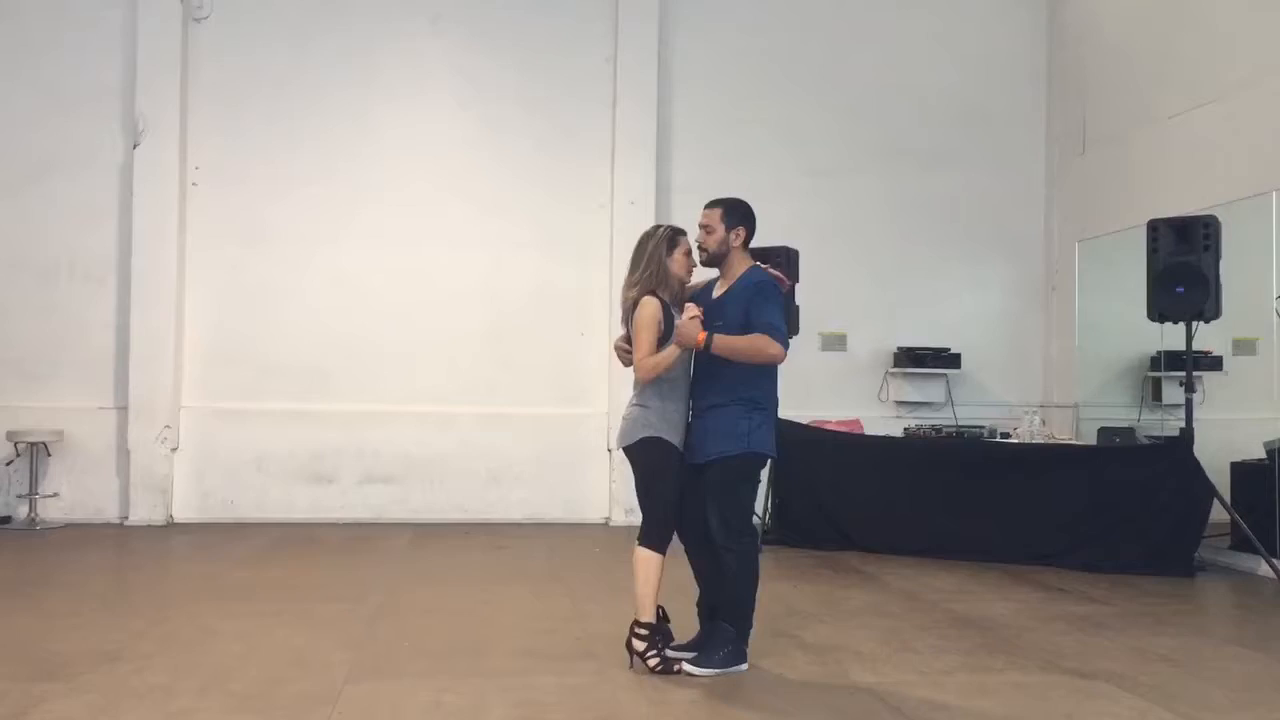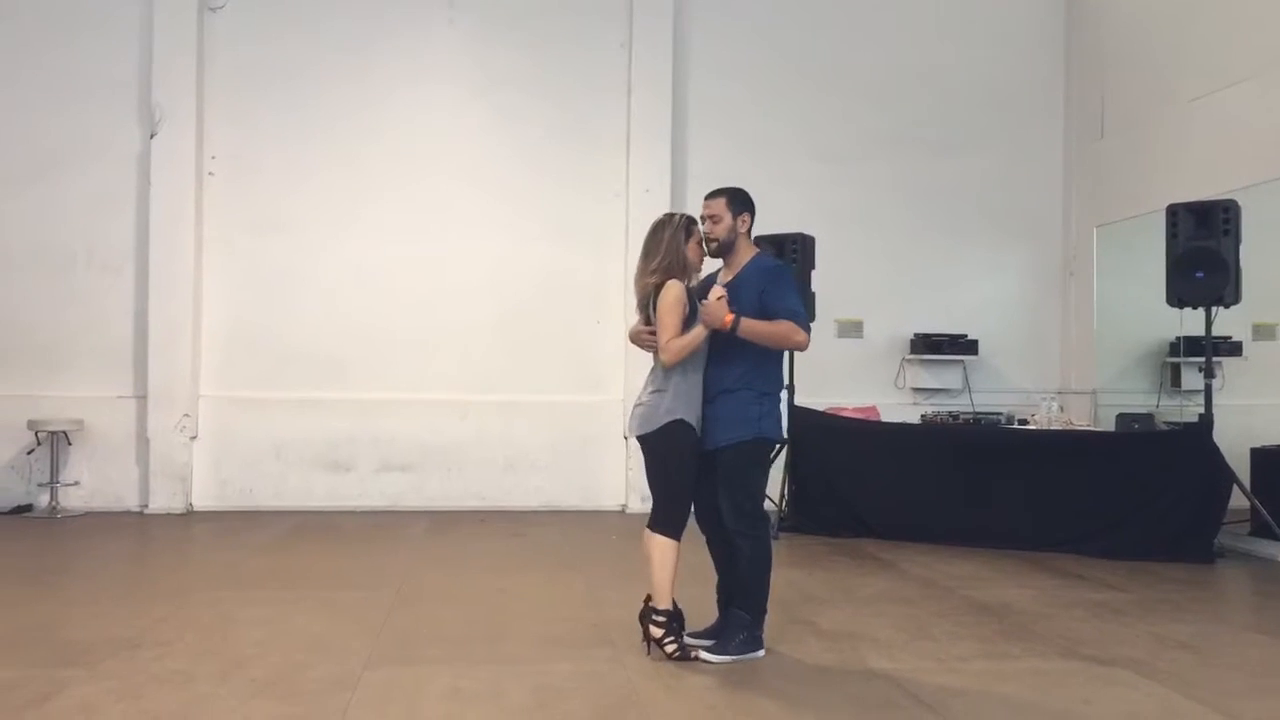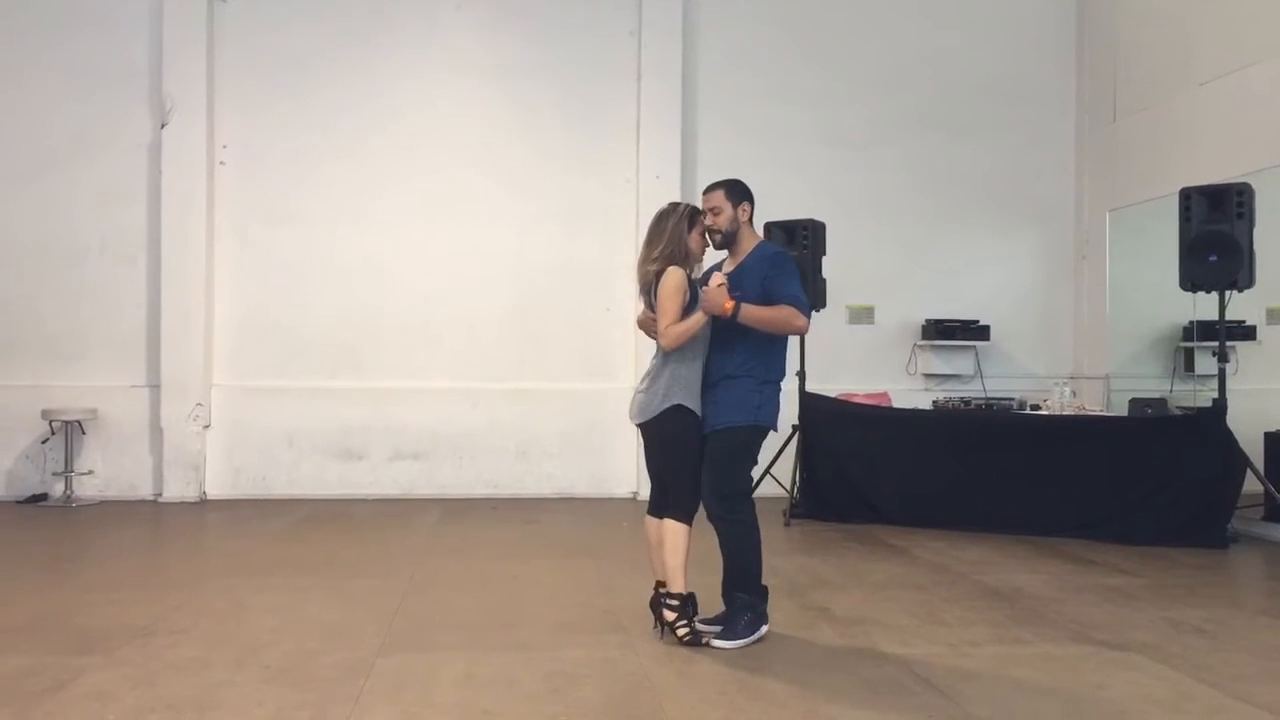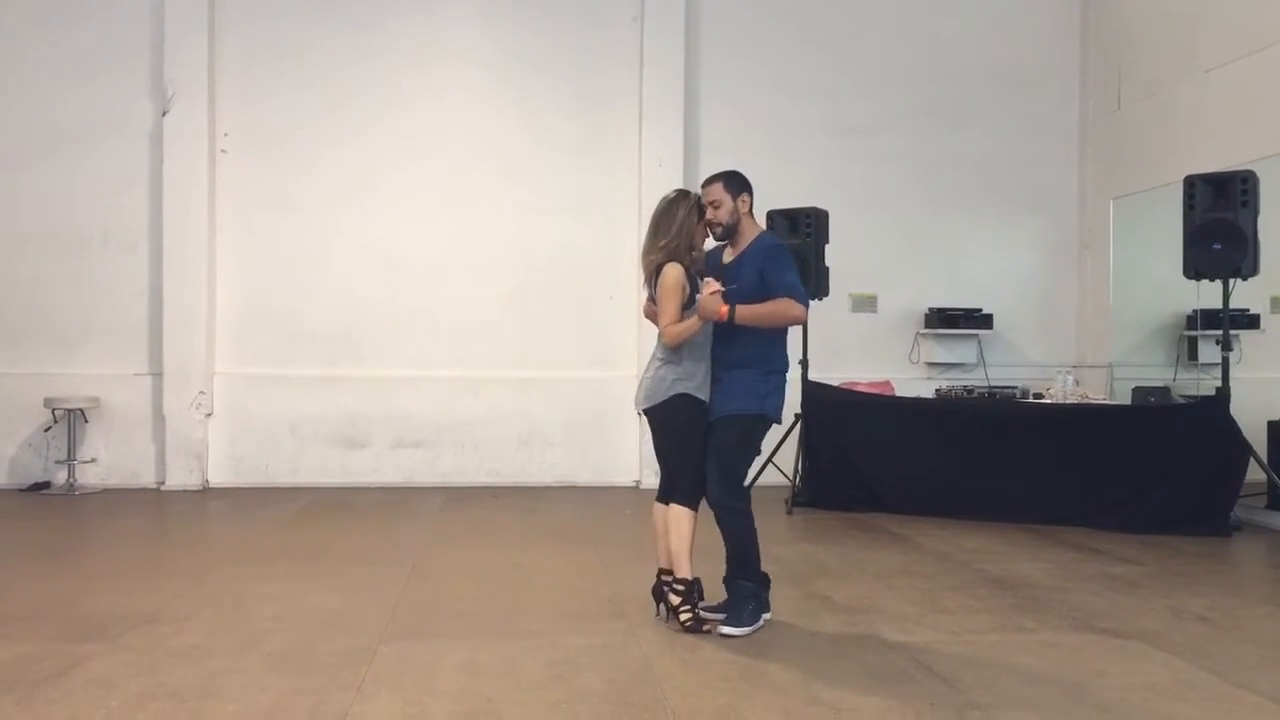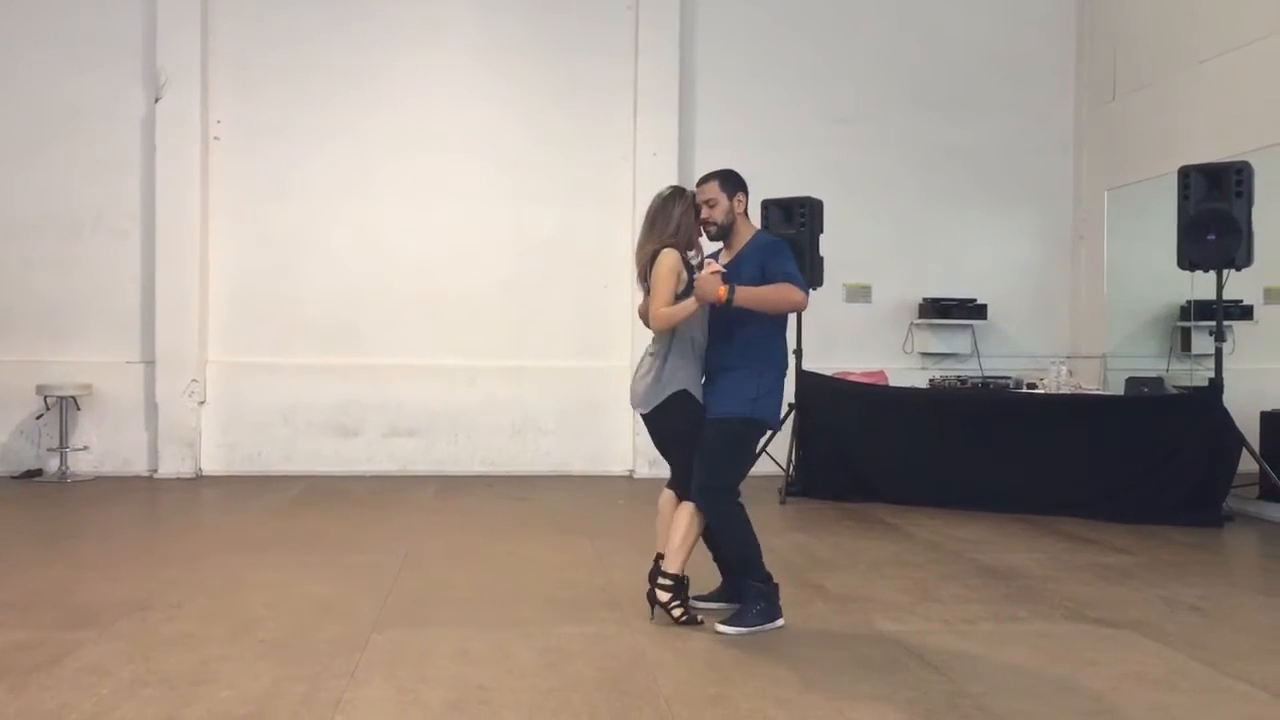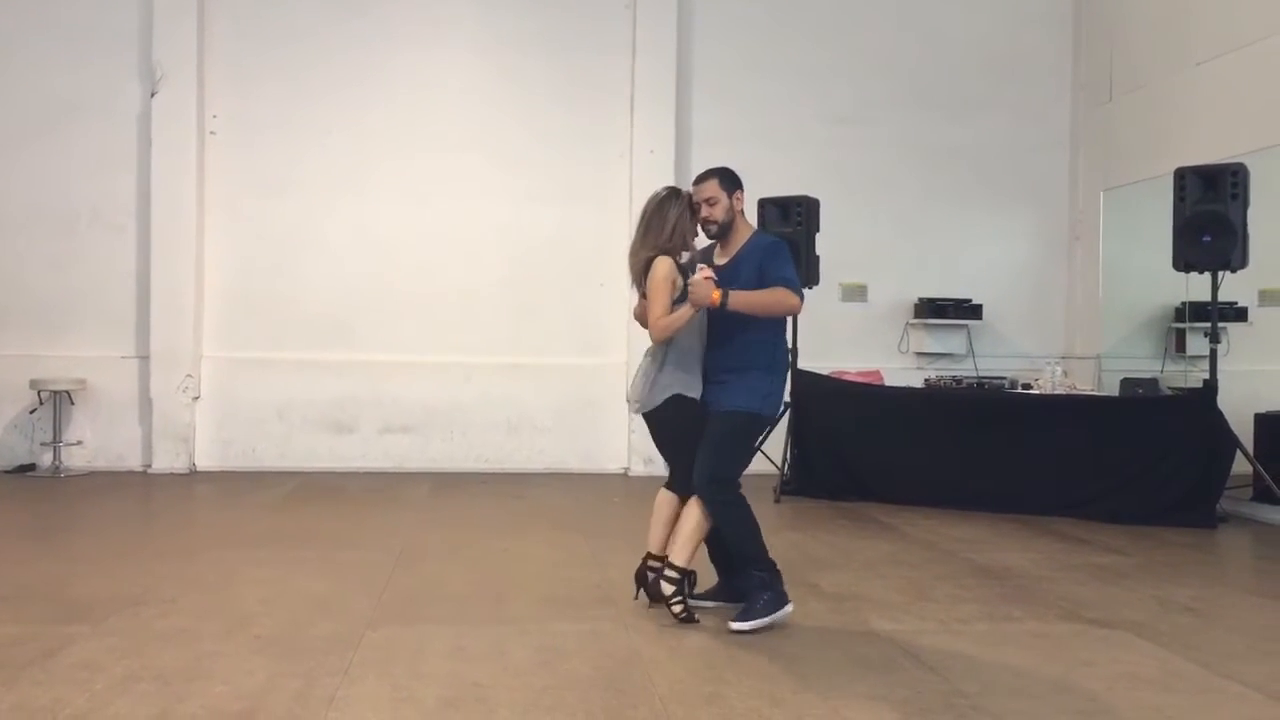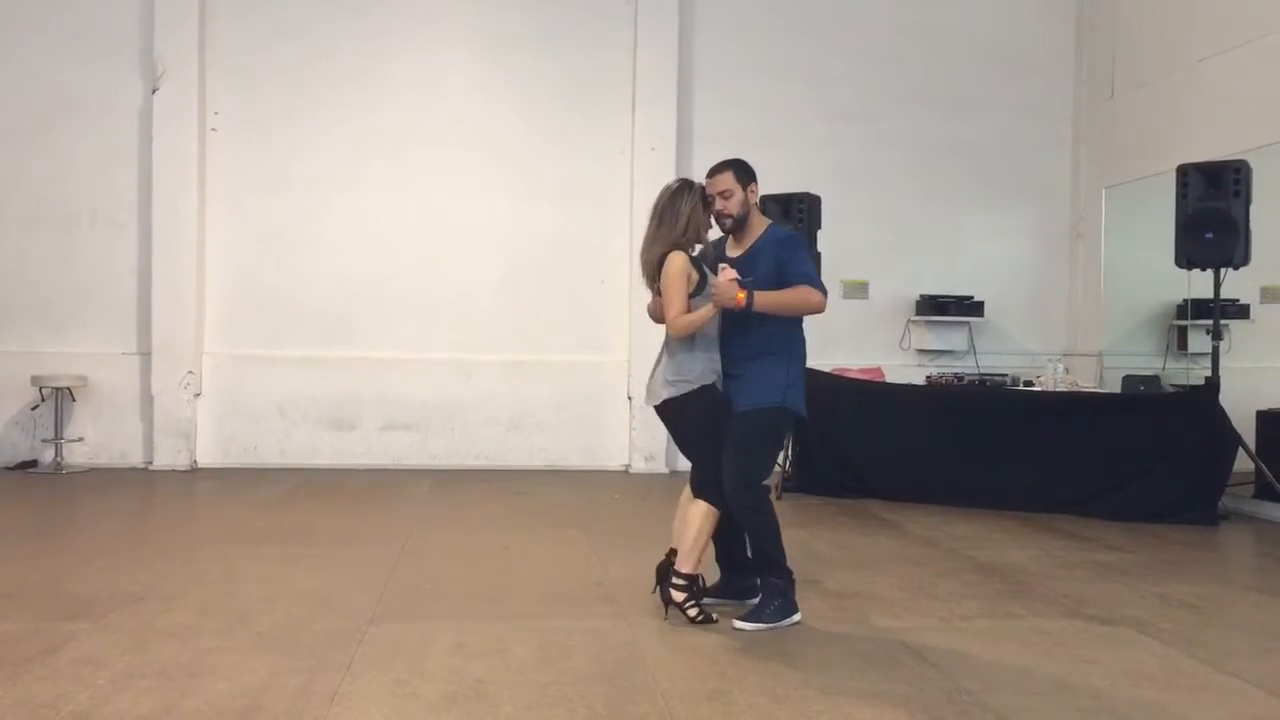
dt=0.5s
person 1, frame 1
left shoulder: (760, 288)
right shoulder: (707, 293)
left elbow: (774, 348)
right elbow: (669, 335)
left wrist: (703, 339)
right wrist: (631, 345)
left hip: (740, 435)
right hip: (703, 432)
left knee: (732, 534)
right knee: (692, 525)
left ankle: (732, 644)
right ankle: (711, 628)
person 1, frame 2
left shoulder: (770, 273)
right shoulder: (709, 284)
left elbow: (798, 335)
left wrist: (730, 321)
right wrist: (641, 331)
left hip: (748, 421)
right hip: (710, 420)
left knee: (743, 521)
right knee: (711, 518)
left ankle: (748, 630)
right ankle: (729, 617)
person 1, frame 3
left shoulder: (773, 261)
right shoulder: (715, 272)
left elbow: (798, 319)
left wrist: (730, 308)
right wrist: (652, 320)
left hip: (745, 405)
right hip: (712, 404)
left knee: (728, 502)
right knee: (720, 502)
left ankle: (749, 609)
right ankle: (739, 605)
person 1, frame 4
left shoulder: (771, 252)
right shoulder: (712, 260)
left elbow: (795, 309)
left wrist: (725, 312)
left hip: (750, 393)
right hip: (717, 392)
left knee: (726, 489)
right knee: (718, 490)
left ankle: (751, 596)
right ankle: (744, 592)
person 1, frame 5
left shoulder: (768, 249)
right shoulder: (710, 263)
left elbow: (796, 297)
left wrist: (725, 293)
left hip: (749, 394)
right hip: (716, 391)
left knee: (714, 490)
right knee: (701, 490)
left ankle: (764, 600)
right ankle: (736, 583)
person 1, frame 6
left shoulder: (768, 250)
right shoulder: (703, 260)
left elbow: (790, 301)
left wrist: (719, 296)
left hip: (751, 389)
right hip: (710, 389)
left knee: (714, 481)
right knee: (702, 482)
left ankle: (768, 588)
right ankle: (734, 580)
person 1, frame 7
left shoulder: (783, 243)
right shoulder: (714, 252)
left elbow: (814, 298)
left wrist: (743, 297)
right wrist: (660, 307)
left hip: (770, 385)
right hip: (727, 384)
left knee: (744, 483)
right knee: (714, 481)
left ankle: (780, 595)
right ankle: (737, 578)
person 2, frame 1
left shoulder: (675, 300)
right shoulder: (650, 303)
right elbow: (643, 370)
right wrist: (682, 340)
left hip: (666, 430)
right hip: (652, 431)
left knee: (659, 526)
right knee: (658, 528)
left ankle: (649, 617)
right ankle: (644, 633)
person 2, frame 2
left shoulder: (673, 290)
right shoulder: (674, 288)
right elbow: (668, 352)
right wrist: (709, 322)
left hip: (664, 415)
right hip: (670, 416)
left knee: (663, 513)
right knee: (673, 514)
left ankle: (656, 605)
right ankle: (662, 619)
person 2, frame 3
left shoulder: (676, 277)
right shoulder: (674, 275)
right elbow: (668, 337)
right wrist: (708, 309)
left hip: (663, 403)
right hip: (671, 404)
left knee: (663, 498)
right knee: (682, 501)
left ankle: (664, 592)
right ankle: (675, 601)
person 2, frame 4
left shoulder: (684, 267)
right shoulder: (674, 270)
left elbow: (652, 311)
right elbow: (670, 334)
right wrist: (706, 313)
left hip: (669, 391)
right hip: (678, 392)
left knee: (671, 485)
right knee: (688, 486)
left ankle: (667, 579)
right ankle: (681, 587)
person 2, frame 5
left shoulder: (675, 260)
right shoulder: (670, 257)
right elbow: (658, 318)
left wrist: (700, 290)
right wrist: (701, 297)
left hip: (663, 386)
right hip: (671, 388)
left knee: (682, 477)
right knee: (699, 483)
left ankle: (664, 568)
right ankle: (668, 583)
person 2, frame 6
left shoulder: (674, 265)
right shoulder: (664, 264)
right elbow: (658, 328)
right wrist: (696, 302)
left hip: (672, 388)
right hip: (672, 390)
left knee: (683, 476)
left ankle: (653, 565)
person 2, frame 7
left shoulder: (687, 259)
right shoulder: (679, 258)
right elbow: (677, 325)
right wrist: (719, 302)
left hip: (678, 384)
right hip: (693, 385)
left knee: (705, 474)
right knee: (716, 484)
left ankle: (674, 564)
right ankle: (682, 582)
